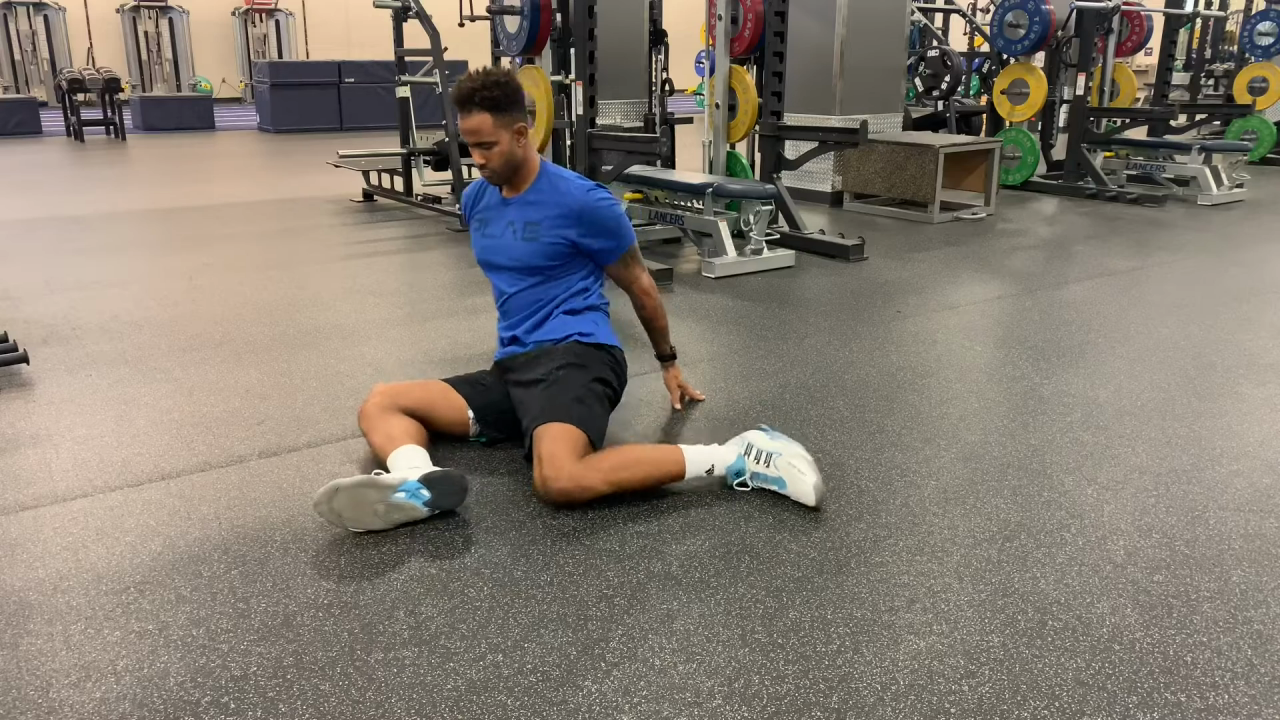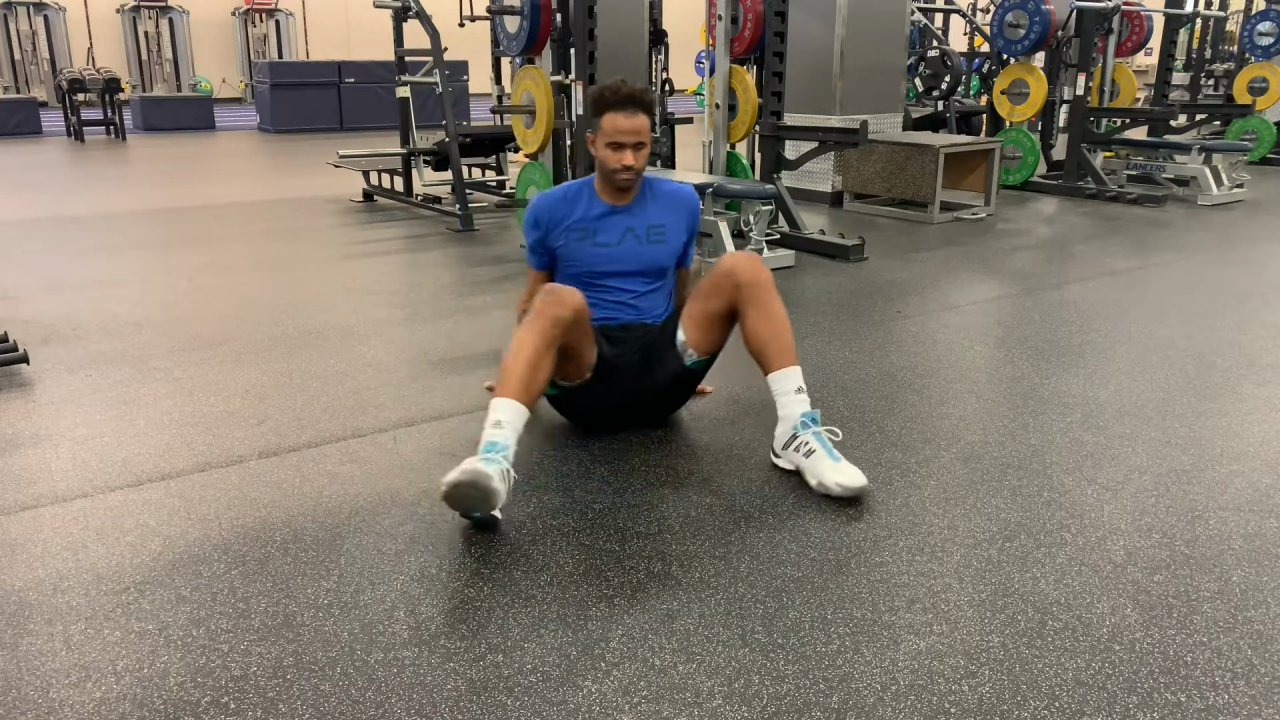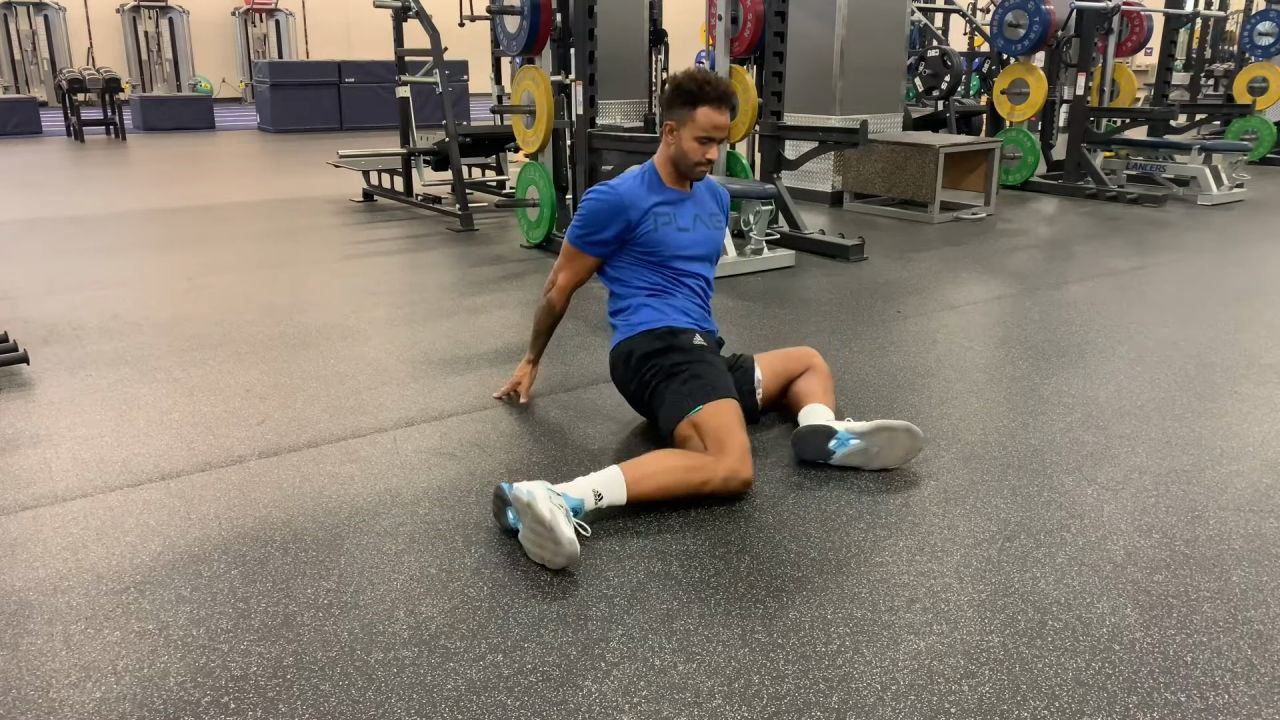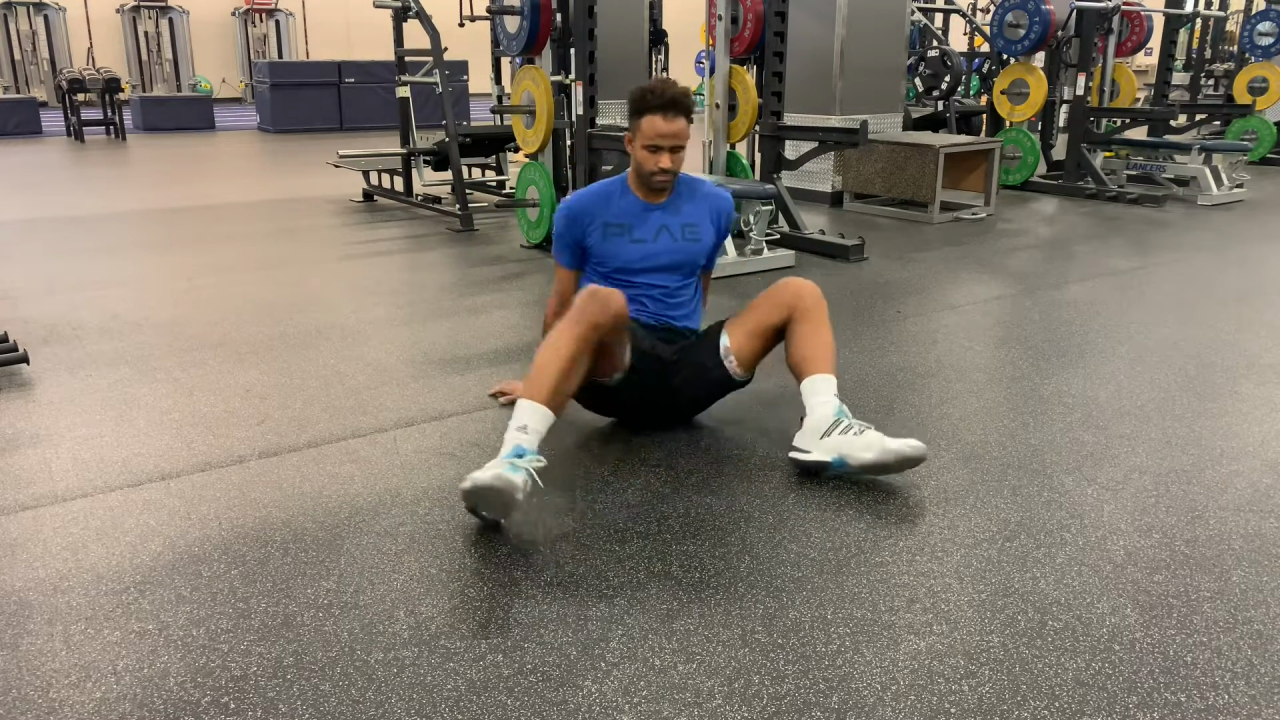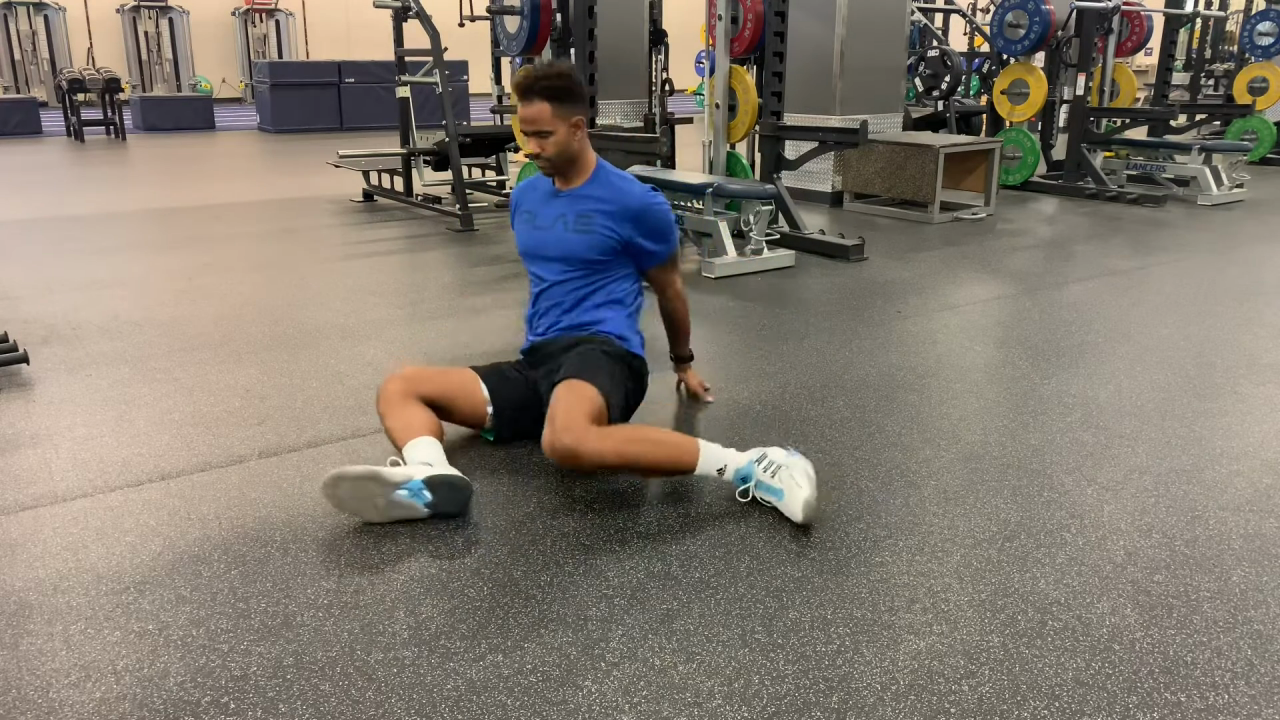
dt=1s
person 1, frame 1
left shoulder: (581, 202)
right shoulder: (475, 200)
left elbow: (638, 283)
left wrist: (667, 362)
left hip: (575, 356)
right hip: (514, 367)
left knee: (560, 481)
right knee: (379, 406)
left ankle: (736, 458)
right ankle: (418, 485)
person 1, frame 2
left shoulder: (681, 203)
right shoulder: (550, 210)
right elbow: (531, 303)
left wrist: (682, 362)
right wrist: (525, 371)
left hip: (657, 366)
right hip: (585, 377)
left knee: (743, 267)
right knee: (559, 302)
left ankle: (798, 429)
right ankle: (492, 465)
person 1, frame 3
left shoulder: (715, 198)
right shoulder: (617, 199)
right elbow: (562, 285)
right wrist: (531, 360)
left hip: (696, 350)
right hip: (660, 349)
left knee: (809, 362)
right knee: (730, 471)
left ankle: (826, 434)
right ankle: (559, 501)
person 1, frame 4
left shoulder: (714, 206)
right shoulder: (583, 209)
right elbow: (562, 303)
right wrist: (541, 380)
left hip: (680, 368)
right hip: (607, 372)
left knee: (801, 294)
right knee: (599, 302)
left ankle: (825, 432)
right ankle: (514, 463)
person 1, frame 5
left shoulder: (635, 204)
right shoulder: (525, 197)
left elbow: (669, 291)
left wrist: (683, 364)
left hip: (601, 356)
right hip: (536, 364)
left knee: (566, 441)
right knee: (398, 389)
left ankle: (748, 468)
right ankle: (429, 480)
